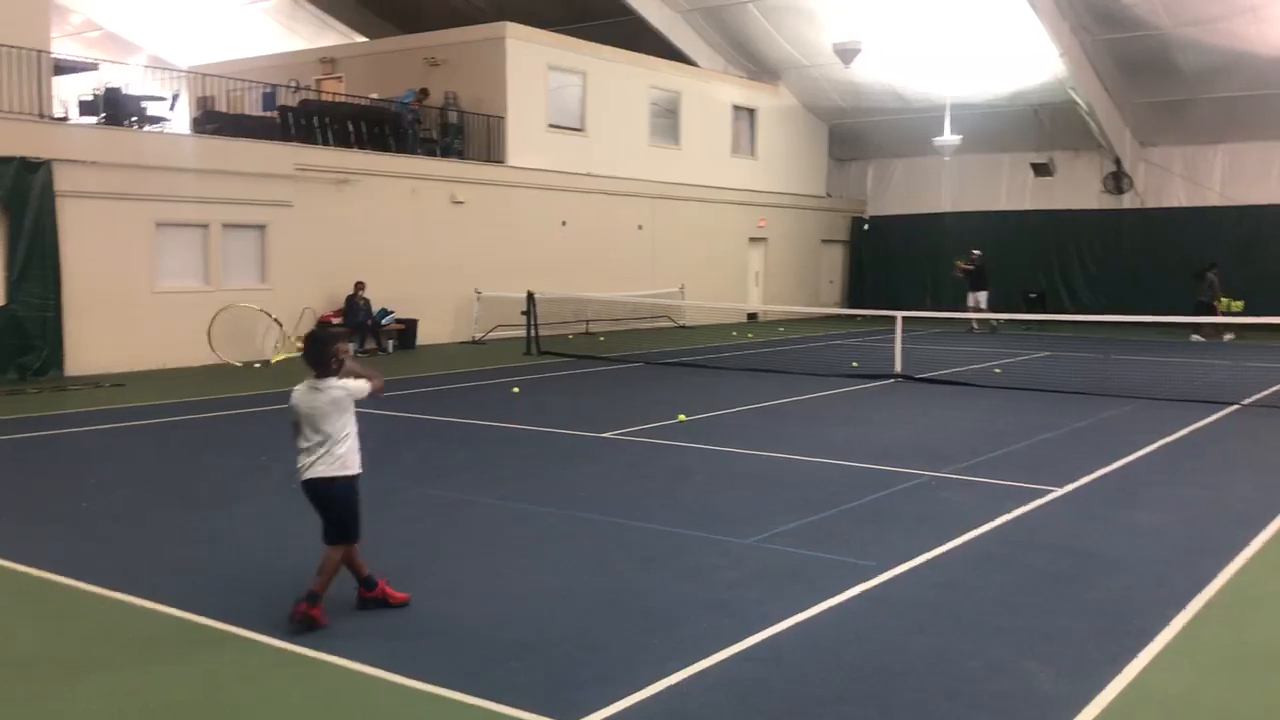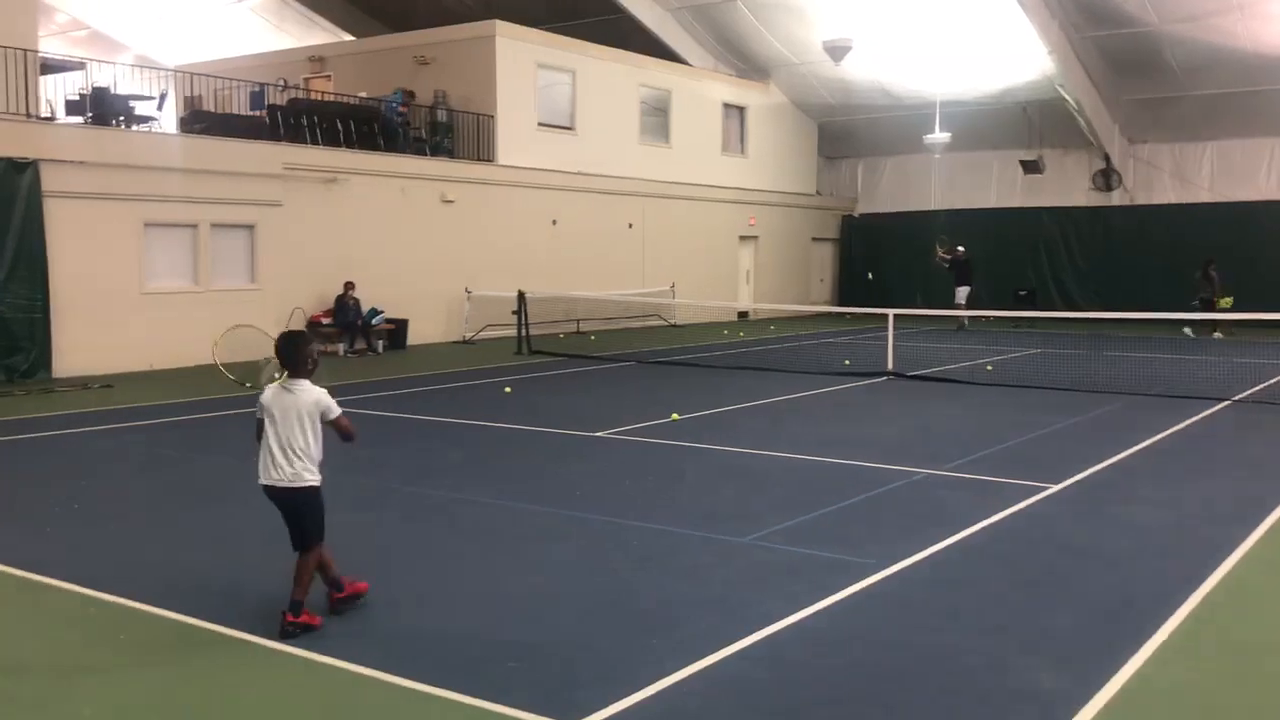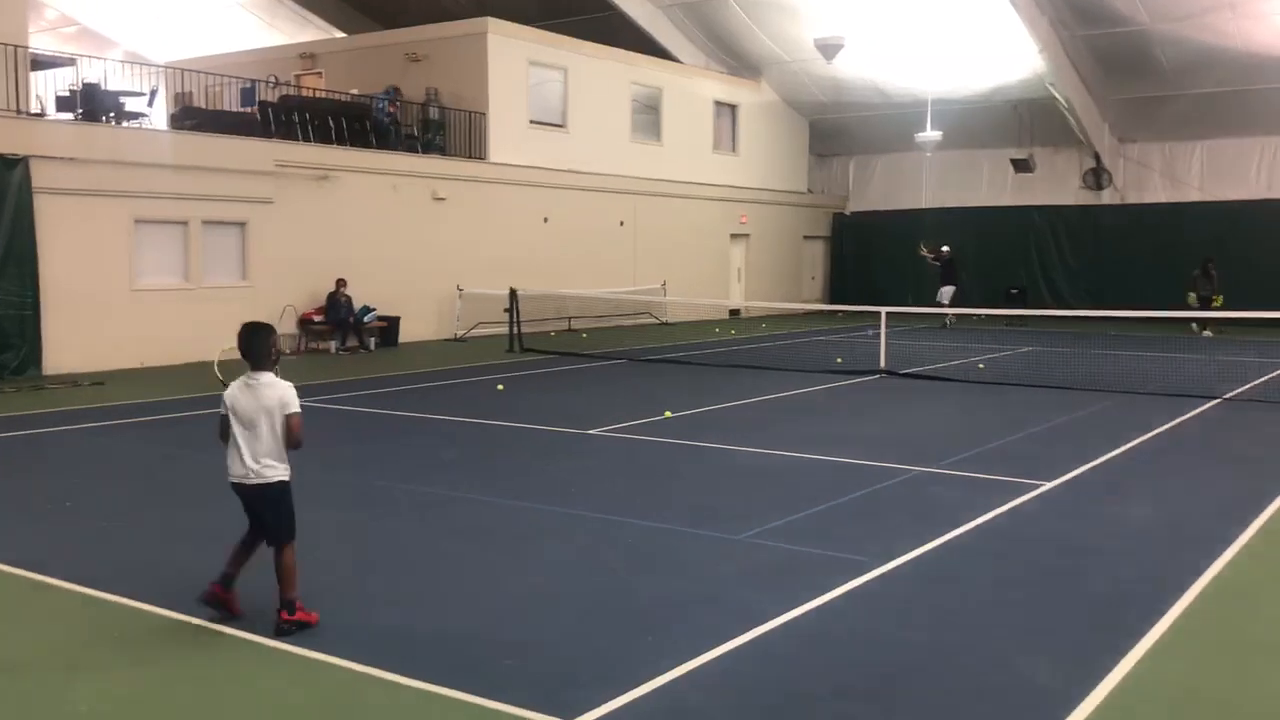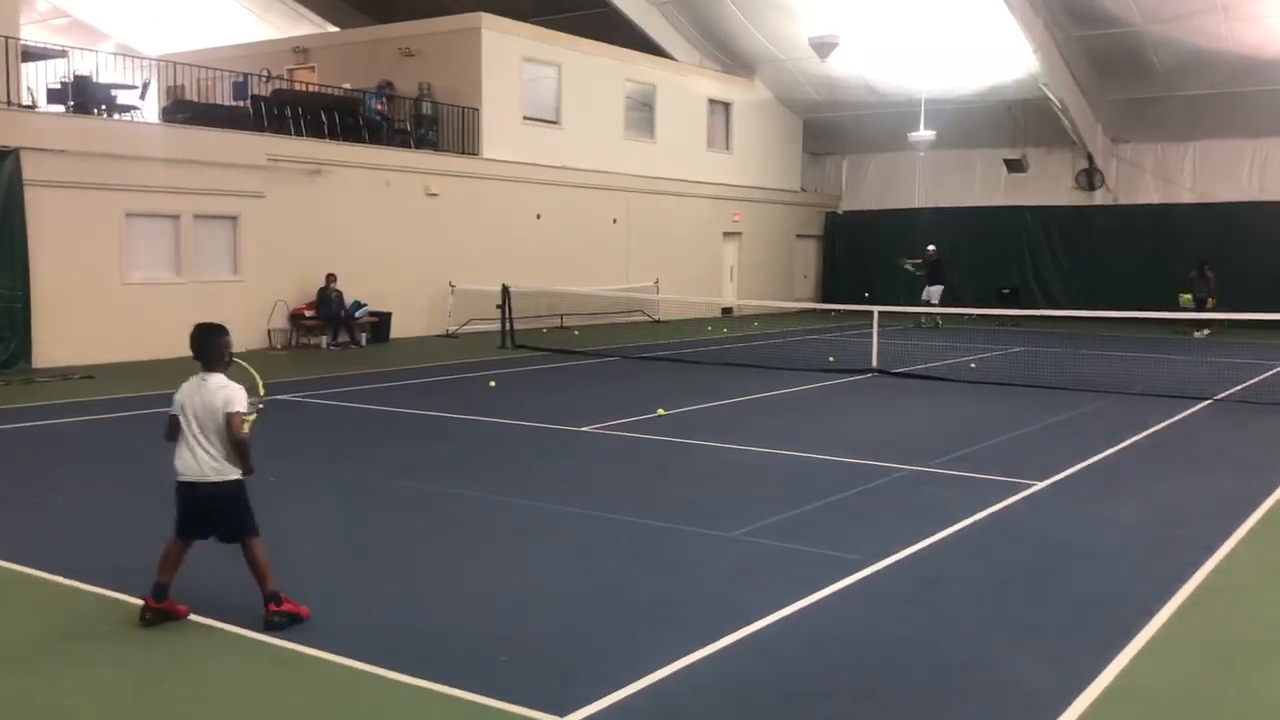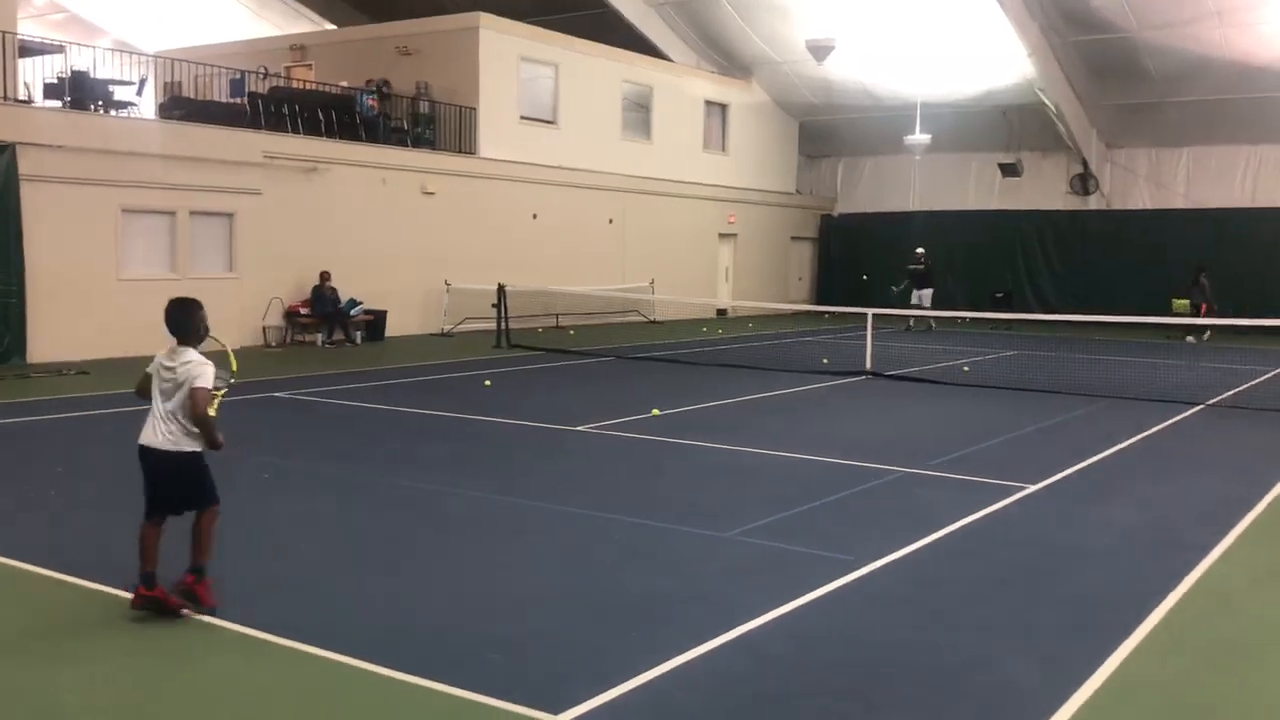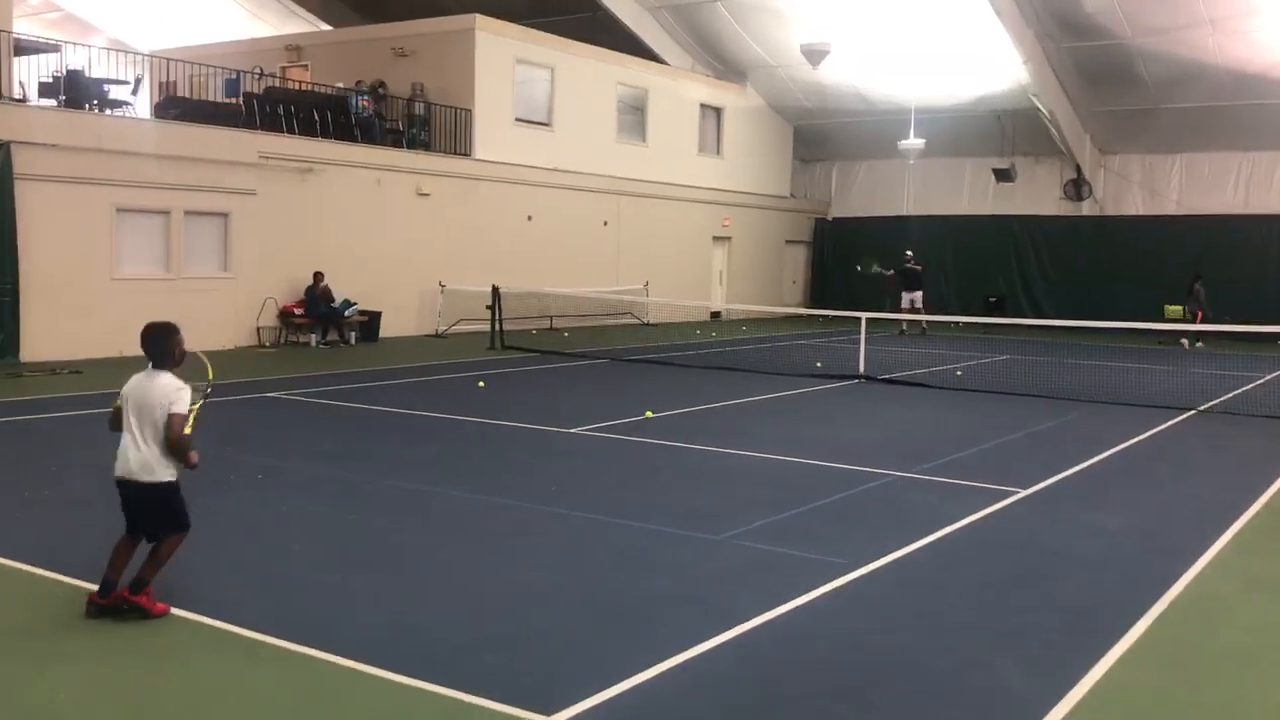
dt=0.2s
person 1, frame 1
left shoulder: (298, 395)
right shoulder: (345, 389)
right elbow: (377, 384)
right wrist: (354, 369)
left hip: (310, 477)
right hip: (337, 477)
left knee: (342, 536)
right knee: (341, 541)
left ankle: (371, 588)
right ankle: (308, 604)
person 1, frame 2
left shoulder: (268, 395)
right shoulder: (317, 397)
left elbow: (260, 435)
right elbow: (348, 434)
right wrist: (328, 410)
left hip: (272, 481)
right hip: (300, 483)
left knee: (311, 537)
right knee: (310, 545)
left ankle: (338, 589)
right ankle: (295, 615)
person 1, frame 3
left shoulder: (232, 391)
right shoulder: (284, 390)
left elbow: (224, 435)
right elbow: (295, 438)
right wrist: (280, 442)
left hip: (240, 477)
right hip: (271, 477)
left knee: (257, 532)
right knee: (284, 541)
left ankle: (223, 588)
right ankle: (290, 612)
person 1, frame 4
left shoulder: (184, 390)
right shoulder: (232, 391)
left elbow: (171, 433)
right elbow: (237, 435)
right wrist: (244, 463)
left hip: (188, 479)
right hip: (223, 478)
left knee: (183, 536)
right knee: (249, 538)
left ankle: (157, 601)
right ankle: (276, 604)
person 1, frame 5
left shoulder: (163, 357)
right shoulder: (202, 366)
left elbow: (143, 391)
right elbow: (199, 410)
right wrist: (213, 437)
left hip: (150, 447)
right hip: (182, 451)
left knee: (154, 515)
right knee: (208, 506)
left ankle: (147, 588)
right ankle: (195, 579)
person 1, frame 6
left shoulder: (134, 382)
right shoulder: (178, 390)
left elbow: (115, 423)
right elbow: (174, 435)
right wrist: (188, 458)
left hip: (126, 472)
right hip: (156, 477)
left knee: (134, 533)
right knee: (176, 530)
left ankle: (105, 595)
right ankle: (137, 591)
